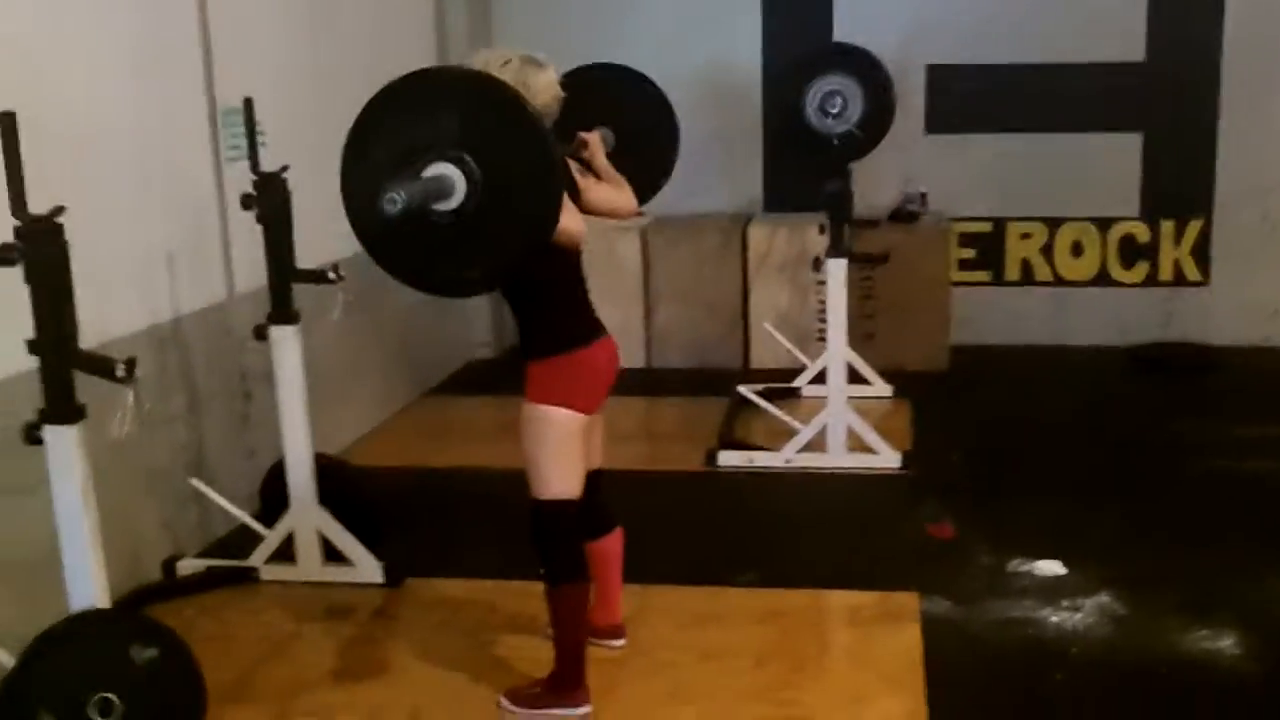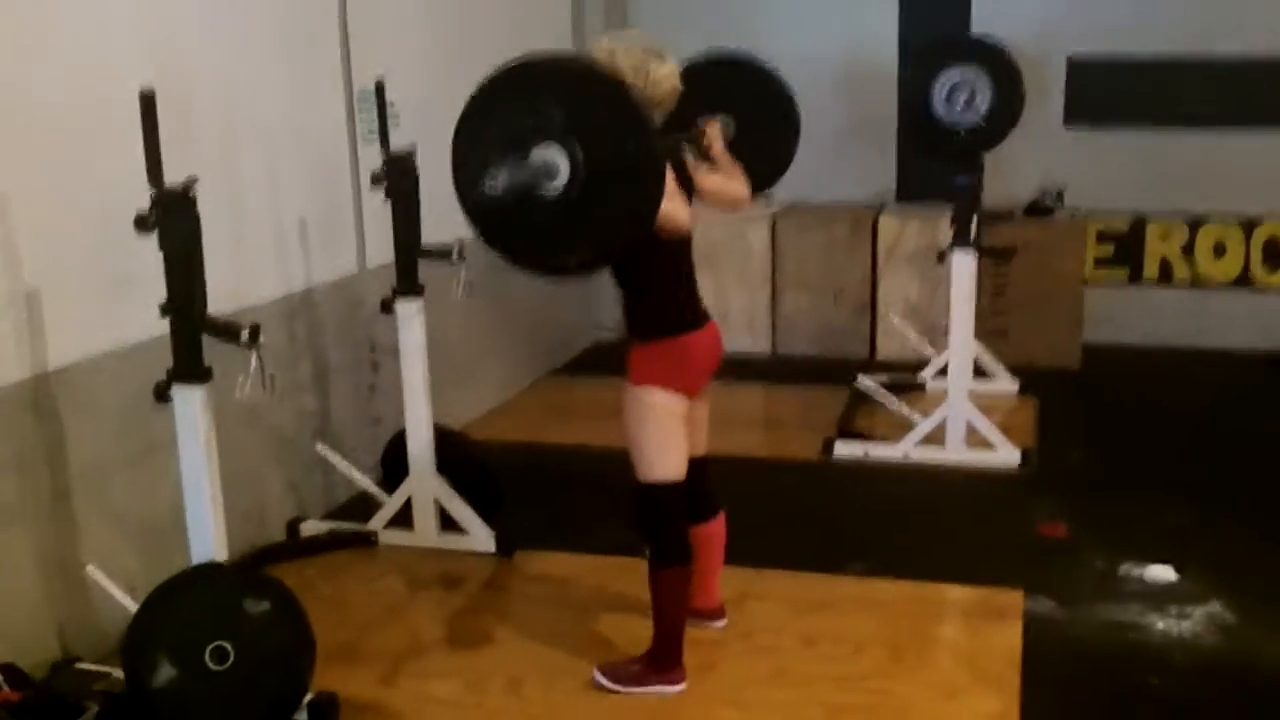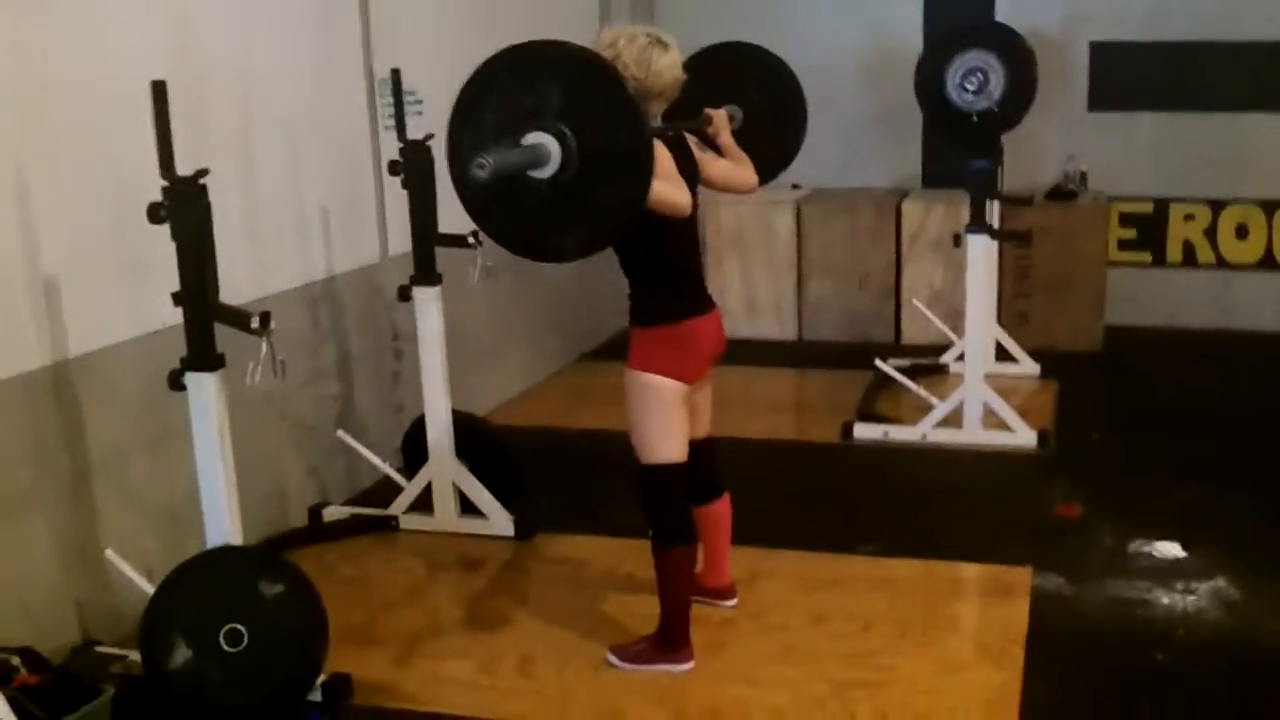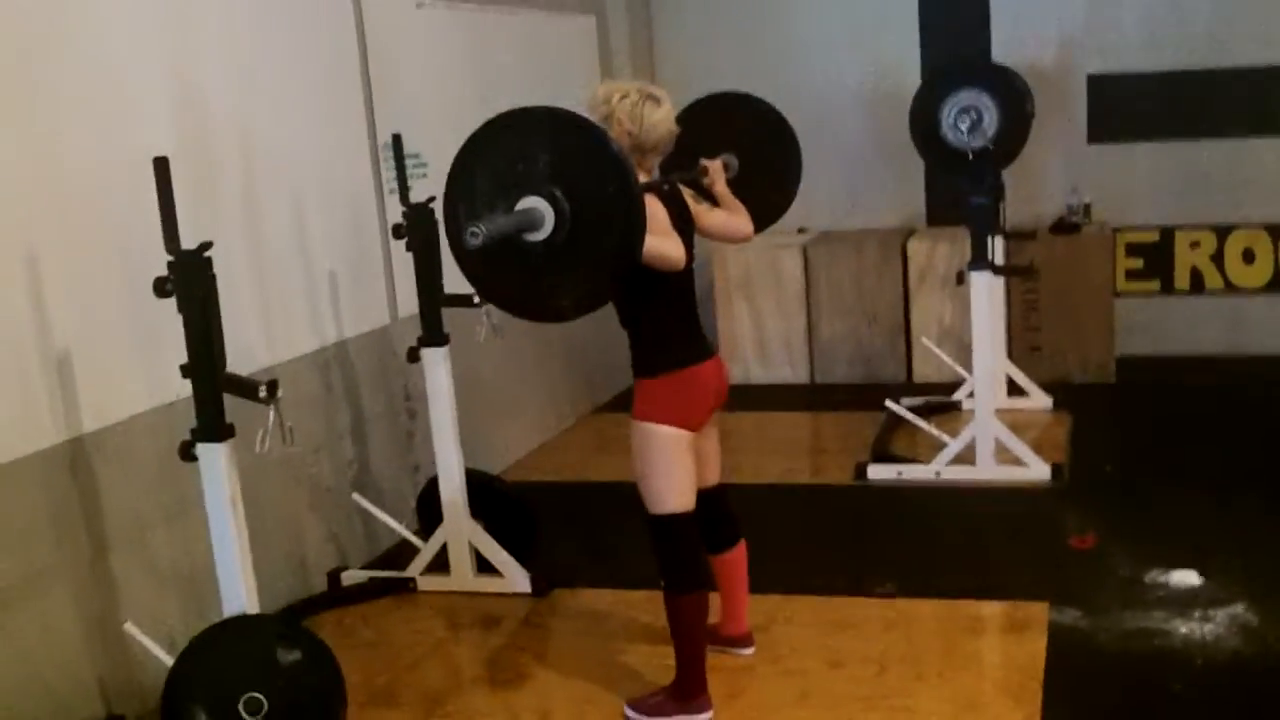
dt=0.3s
person 1, frame 1
right shoulder: (557, 166)
left elbow: (571, 230)
right elbow: (626, 202)
right wrist: (598, 156)
left hip: (561, 366)
right hip: (590, 350)
left knee: (555, 522)
right knee: (587, 498)
right ankle: (606, 618)
person 1, frame 2
right shoulder: (673, 154)
left elbow: (677, 216)
right elbow: (739, 192)
right wrist: (716, 145)
left hip: (664, 350)
right hip: (695, 336)
left knee: (660, 504)
right knee: (692, 482)
left ankle: (664, 662)
right ankle: (706, 599)
person 1, frame 3
right shoulder: (678, 141)
left elbow: (676, 200)
right elbow: (745, 179)
right wrist: (722, 132)
left hip: (665, 336)
right hip: (700, 322)
left knee: (663, 486)
right knee: (697, 463)
left ankle: (672, 641)
right ankle: (717, 578)
person 1, frame 4
right shoulder: (674, 193)
left elbow: (671, 254)
right elbow: (742, 227)
right wrist: (718, 181)
left hip: (668, 384)
right hip: (701, 370)
left knee: (673, 536)
right knee: (711, 508)
right ankle: (735, 626)
